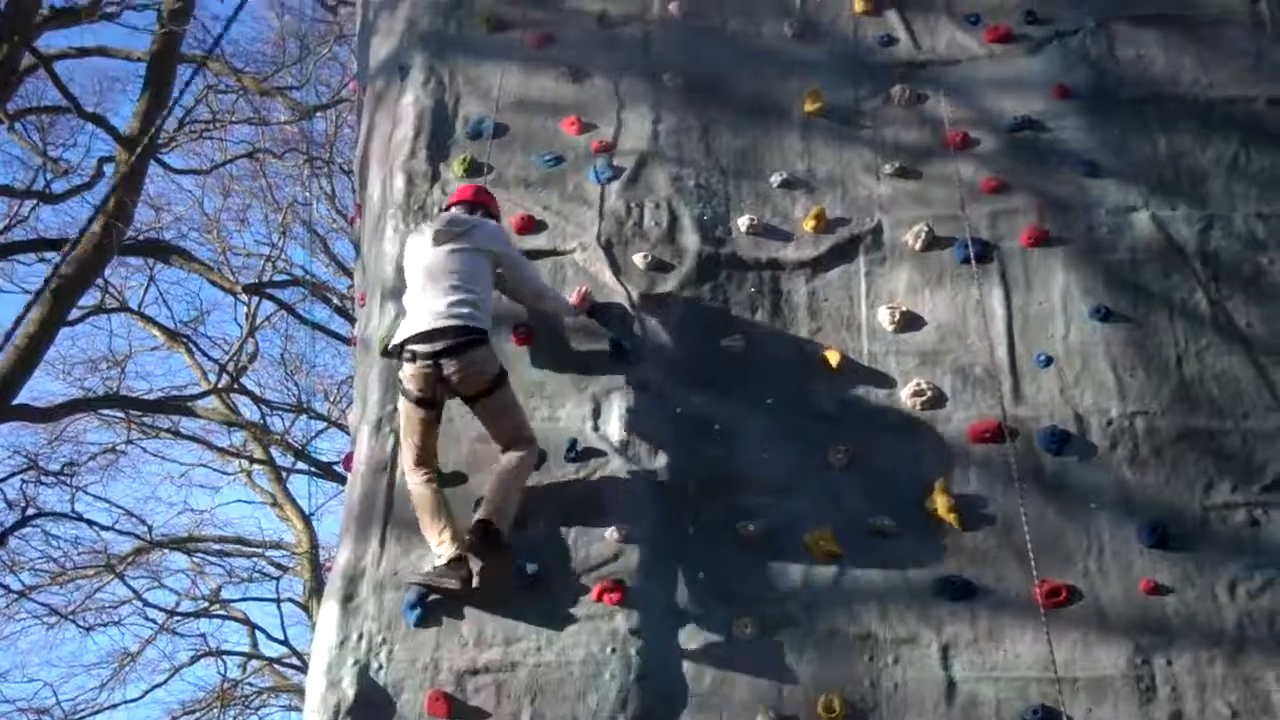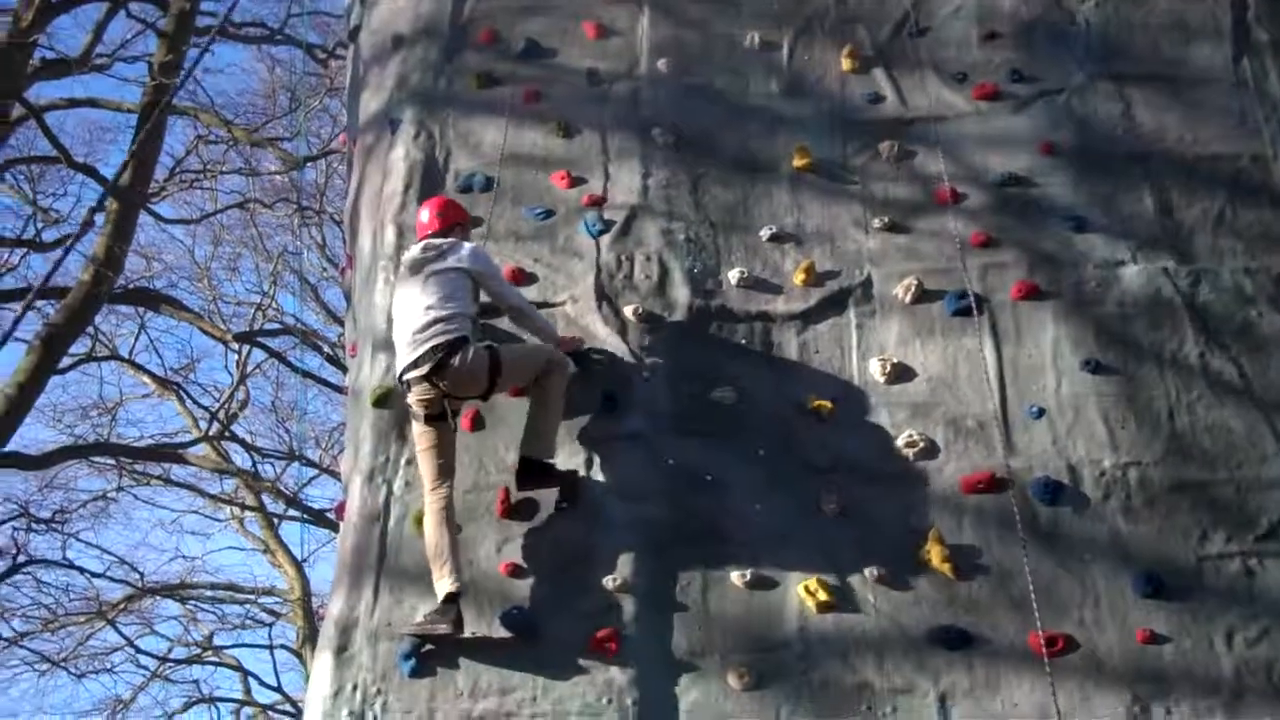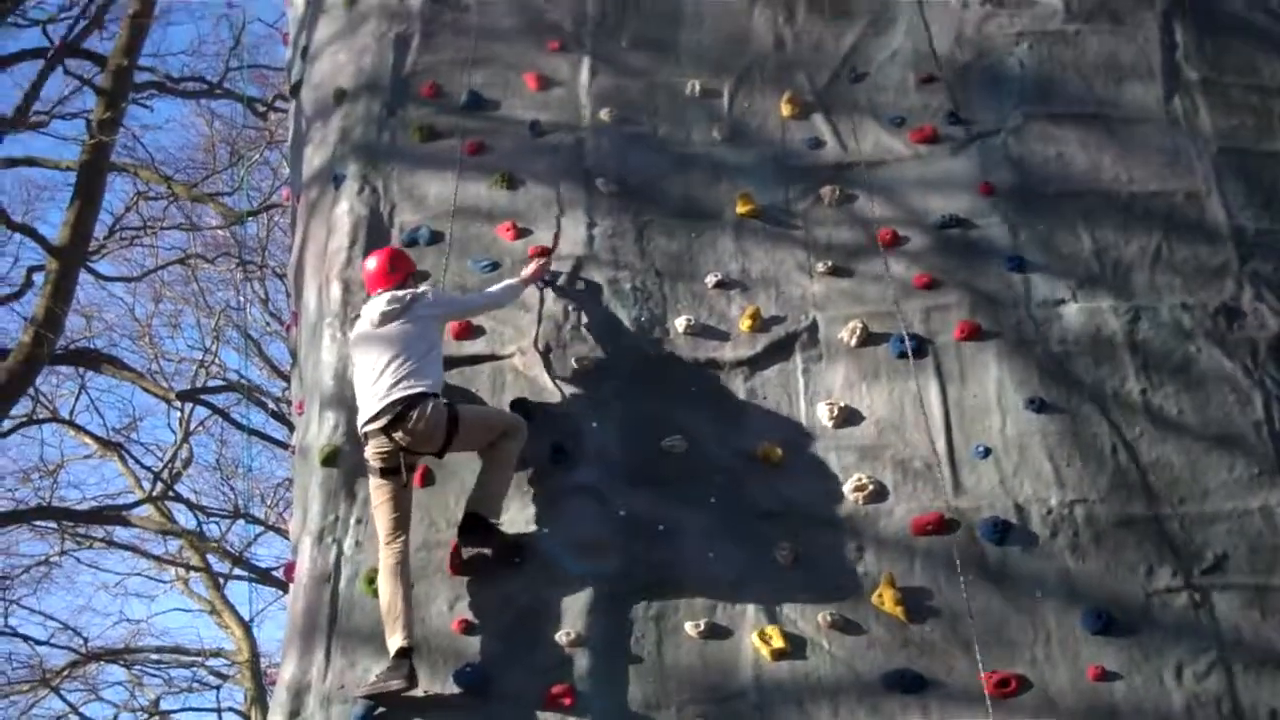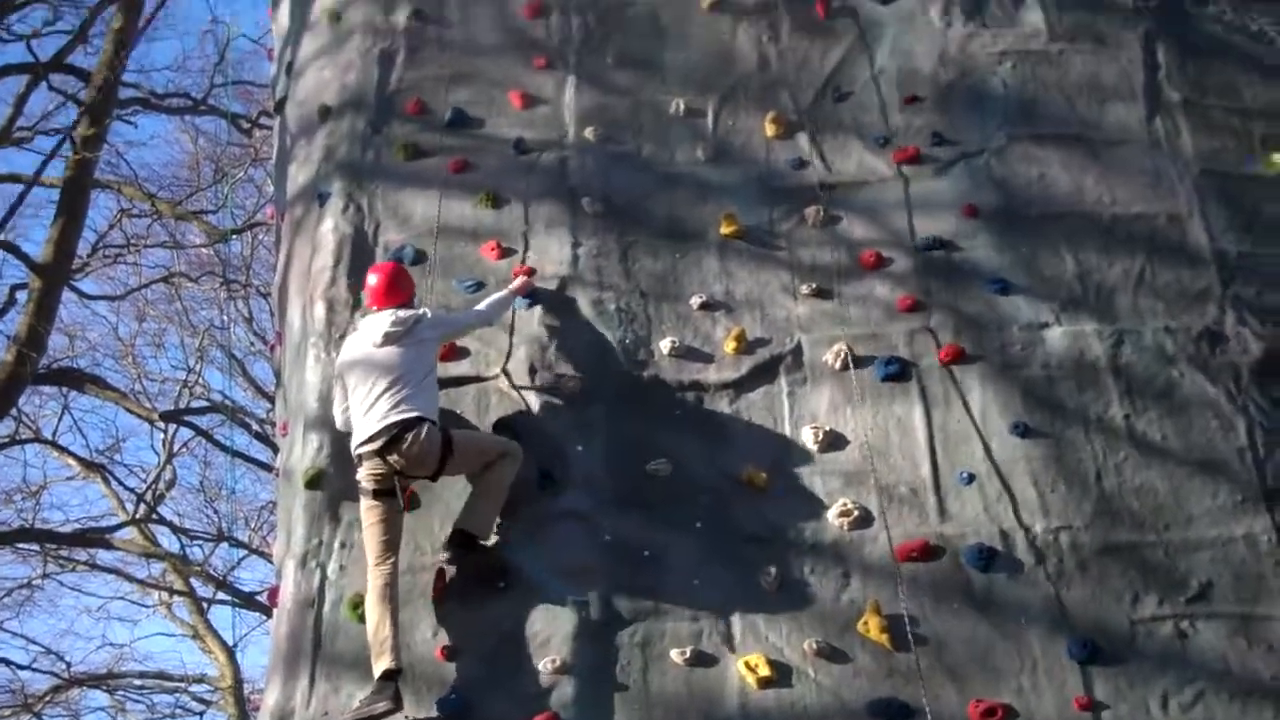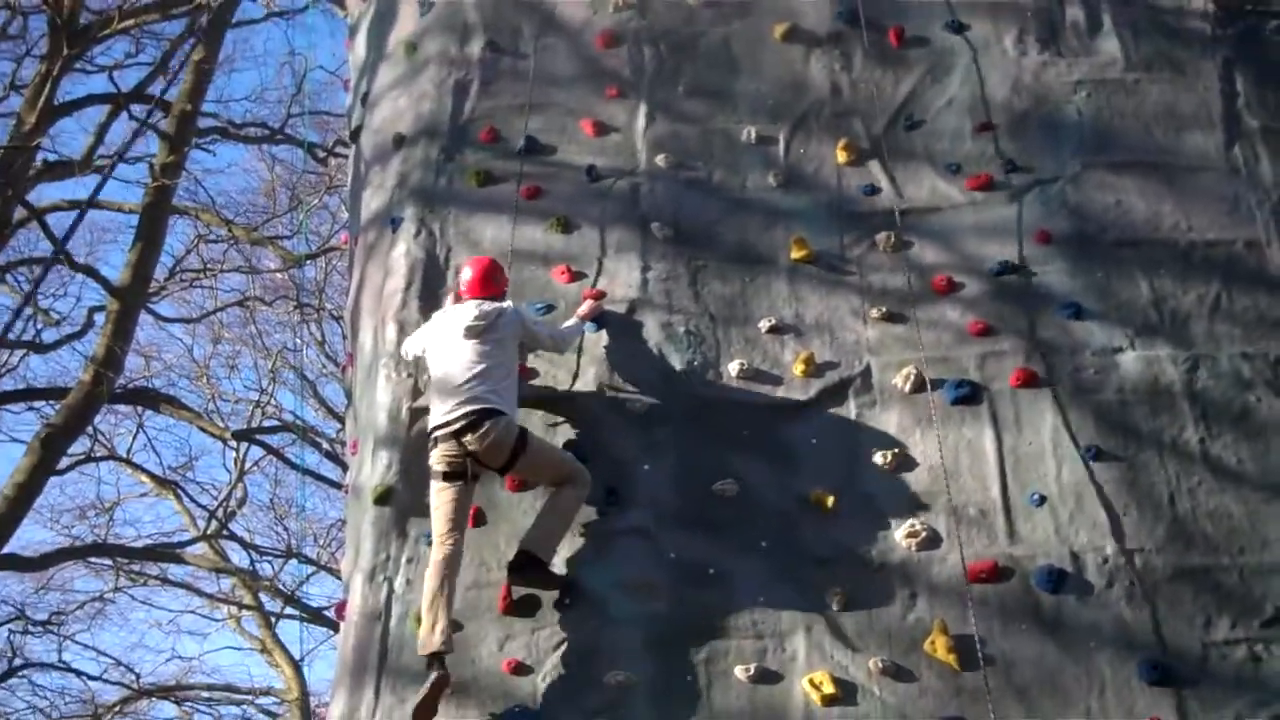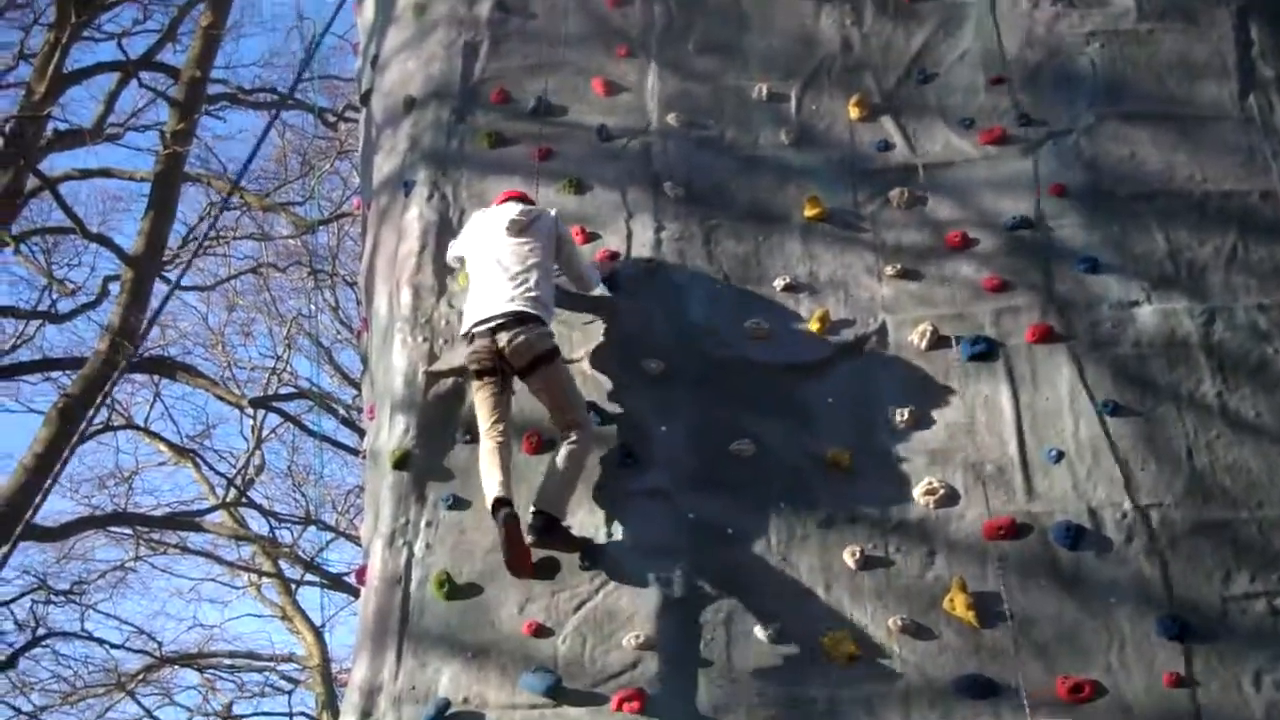
dt=0.4s
person 1, frame 1
left shoulder: (415, 242)
right shoulder: (489, 233)
right elbow: (536, 293)
right wrist: (569, 308)
left hip: (415, 355)
right hip: (466, 349)
left knee: (418, 467)
right knee: (521, 446)
left ankle: (450, 560)
right ankle: (488, 527)
person 1, frame 2
left shoulder: (404, 274)
right shoulder: (467, 253)
right elbow: (516, 307)
right wrist: (557, 339)
left hip: (416, 384)
right hip: (457, 360)
left knee: (437, 493)
right knee: (553, 363)
left ankle: (448, 602)
right ankle: (534, 463)
person 1, frame 3
left shoulder: (359, 329)
right shoulder: (427, 301)
right elbow: (490, 299)
right wrist: (526, 279)
left hip: (375, 437)
right hip: (419, 415)
left knee: (392, 547)
right knee: (511, 427)
left ankle: (400, 657)
right ankle: (477, 521)
person 1, frame 4
left shoulder: (349, 347)
right shoulder: (424, 324)
left elbow: (342, 420)
right elbow: (482, 315)
right wrist: (514, 290)
left hip: (370, 460)
right hip: (416, 440)
left knee: (381, 570)
right knee: (507, 452)
left ankle: (386, 680)
right ankle: (465, 539)
person 1, frame 5
left shoulder: (438, 322)
right shoulder: (509, 315)
left elbow: (407, 349)
right elbow: (559, 341)
right wrist: (581, 317)
left hip: (443, 442)
right hip: (491, 428)
left knee: (445, 549)
right knee: (575, 478)
left ankle: (436, 659)
right ankle: (529, 560)
person 1, frame 6
left shoulder: (478, 221)
right shoulder: (549, 221)
left elbow: (452, 257)
right elbow: (586, 283)
right wrist: (598, 271)
left hip: (479, 336)
right hip: (525, 330)
left knee: (493, 435)
right knee: (577, 428)
left ankle: (503, 507)
right ankle: (545, 519)
